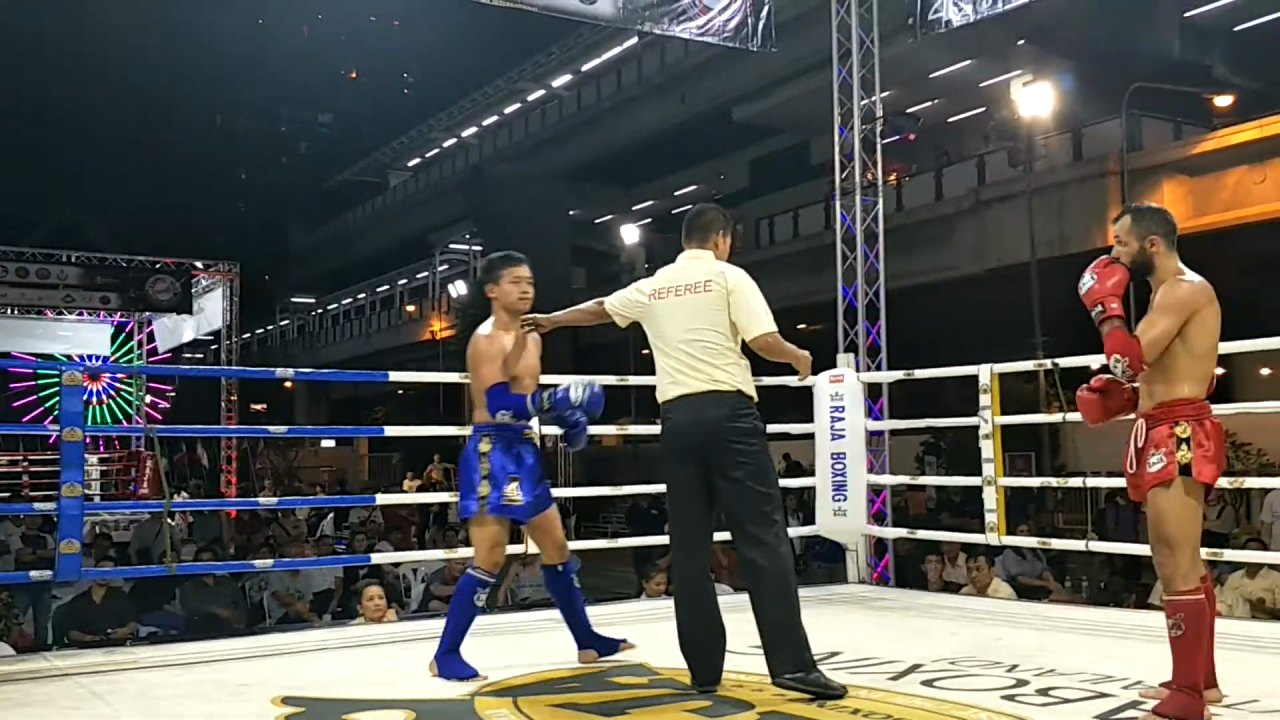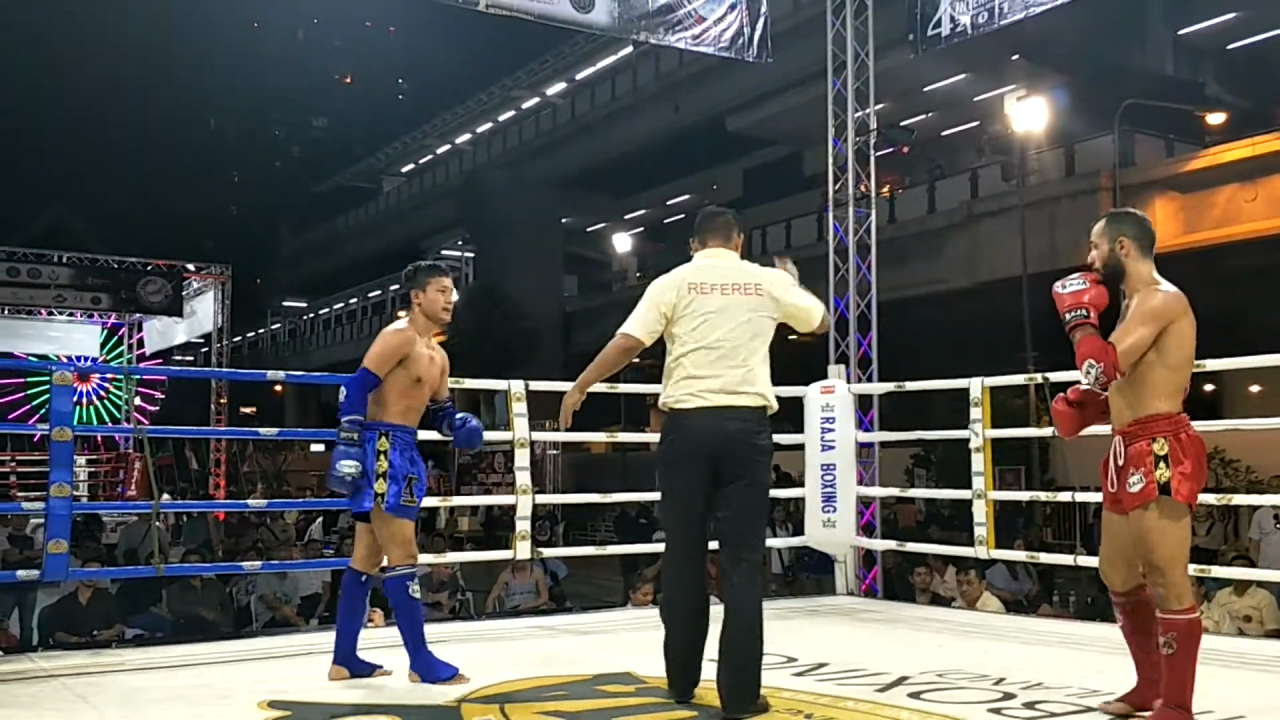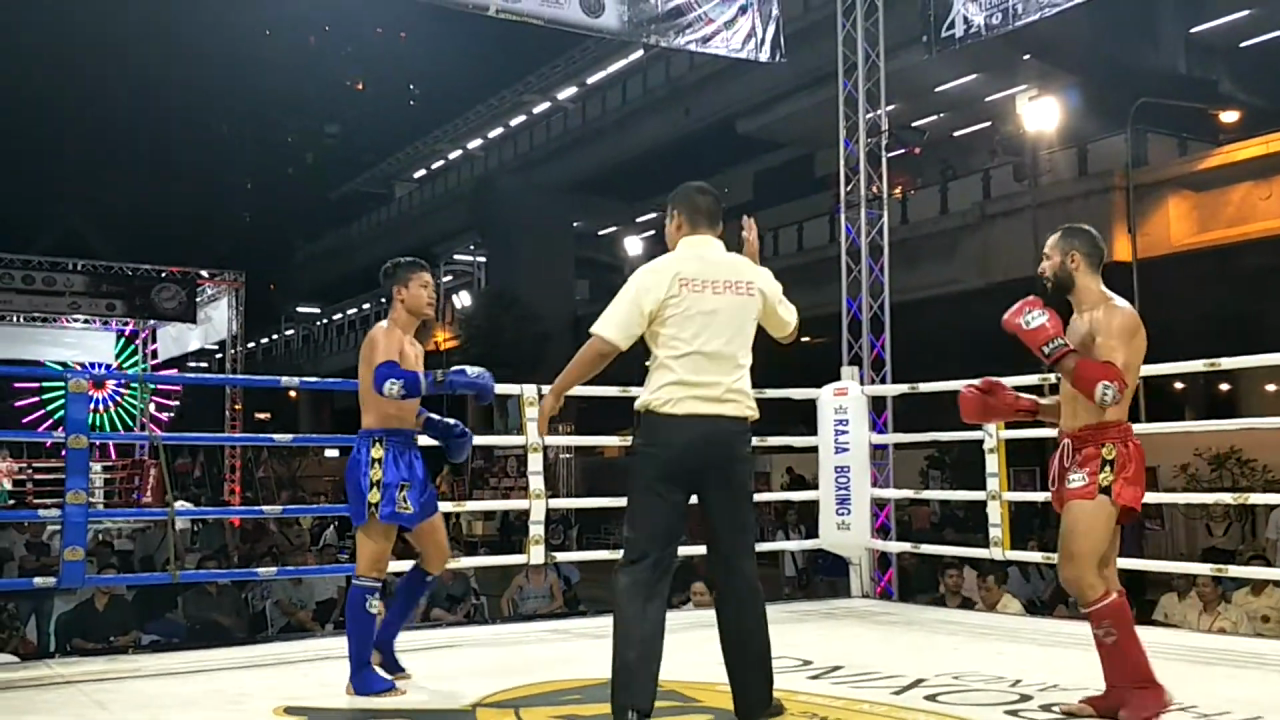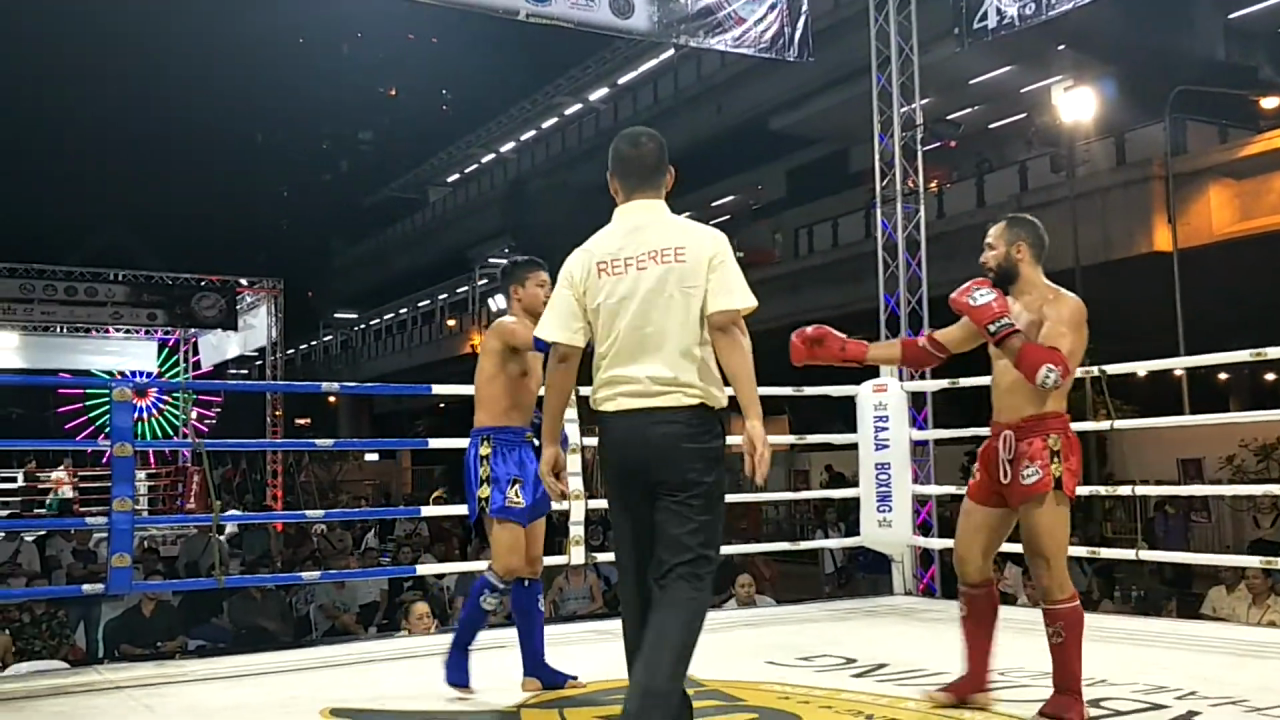
dt=0.7s
person 1, frame 1
left shoulder: (652, 287)
right shoulder: (728, 276)
left elbow: (600, 308)
right elbow: (763, 340)
left wrist: (551, 319)
right wrist: (798, 356)
left hip: (678, 418)
right hip: (728, 412)
left knee: (690, 546)
right knee: (763, 537)
left ankle: (704, 667)
right ankle: (792, 662)
person 1, frame 2
left shoulder: (674, 282)
right shoulder: (768, 282)
left elbow: (628, 343)
right elbow: (819, 319)
left wrist: (581, 385)
left hip: (688, 423)
right hip: (746, 424)
left knee: (683, 552)
right knee: (742, 558)
person 1, frame 3
left shoulder: (661, 271)
right shoulder: (752, 276)
left elbow: (604, 344)
right elbow: (787, 328)
left wrist: (557, 391)
left hip: (668, 427)
right hip: (728, 430)
left knee: (643, 568)
right knee: (736, 568)
person 1, frame 4
left shoulder: (586, 257)
right shoulder: (704, 241)
left elbow: (561, 357)
right elbow: (728, 329)
left wrist: (551, 442)
right wrist: (753, 420)
left hip: (619, 428)
right hip: (687, 425)
left knee: (643, 583)
right knee: (681, 581)
person 2, frame 1
left shoulder: (1182, 289)
right shoulder: (1170, 293)
left elbow: (1129, 361)
left wrist: (1104, 303)
right wrist: (1125, 398)
left hip: (1179, 437)
right hip: (1161, 438)
left knee: (1176, 566)
right knee: (1183, 563)
right ankle: (1201, 678)
person 2, frame 2
left shoulder: (1158, 299)
right shoulder: (1138, 302)
left elbow: (1099, 368)
left wrist: (1076, 313)
right wrist: (1098, 407)
left hip: (1158, 454)
right hip: (1130, 455)
left knee: (1167, 584)
right knee: (1117, 574)
person 2, frame 3
left shoulder: (1115, 314)
right shoulder: (1078, 319)
left elbow: (1109, 390)
left wrist: (1049, 343)
right wrist: (1016, 404)
left hip: (1105, 457)
right hip: (1075, 456)
left knee: (1079, 572)
right knee: (1097, 577)
person 2, frame 4
left shoulder: (1064, 306)
right shoulder: (991, 308)
left elbow: (1051, 375)
right elbow: (925, 350)
left wrist: (1000, 325)
right wrist: (849, 349)
left hip: (1043, 449)
right hip: (1000, 450)
left knee: (1049, 574)
right knee: (969, 563)
person 3, frame 1
left shoulder: (532, 338)
right shoulder: (486, 340)
right elbow: (500, 405)
left wrist: (567, 415)
right wrist: (561, 400)
left hip: (524, 450)
right hip: (493, 453)
left knee: (557, 550)
right knee: (489, 560)
left ankle: (587, 641)
right ankle: (447, 653)
person 3, frame 2
left shoulder: (438, 356)
right shoulder: (398, 337)
left elbow: (439, 410)
right elbow: (356, 388)
left wrist: (462, 426)
right wrist: (347, 448)
left hip: (402, 451)
right hip: (381, 449)
left knee: (365, 560)
right knee: (403, 558)
left ankle: (344, 658)
right ankle: (420, 660)
person 3, frame 3
left shoulder: (413, 345)
right shoulder: (384, 335)
right elbow: (387, 383)
left wrist: (438, 426)
right wrist: (449, 379)
left hip: (406, 456)
right hip: (379, 456)
left knee: (436, 557)
right knee: (373, 569)
left ankle: (381, 647)
right ankle: (360, 672)
person 3, frame 4
left shoulder: (530, 342)
right shoulder: (505, 330)
left hip: (524, 454)
right hip: (495, 453)
left knee: (531, 567)
right knee: (508, 564)
left ankle: (534, 668)
right ankle: (460, 651)
